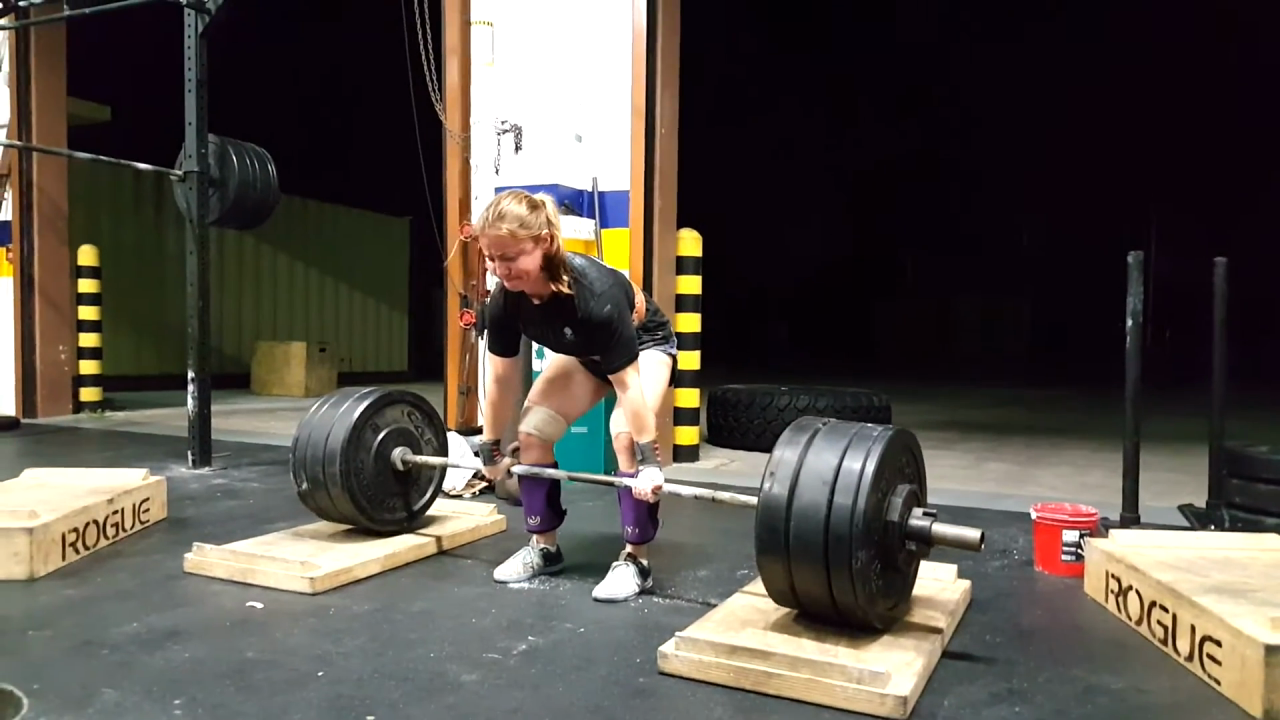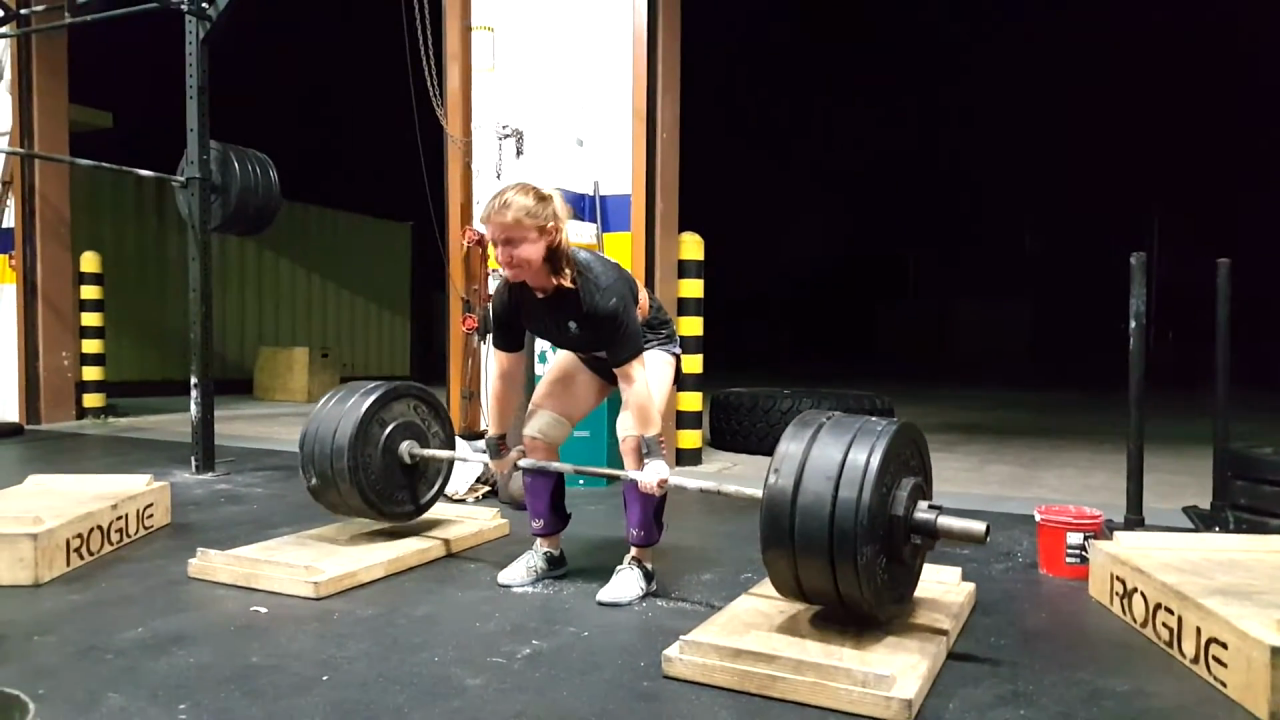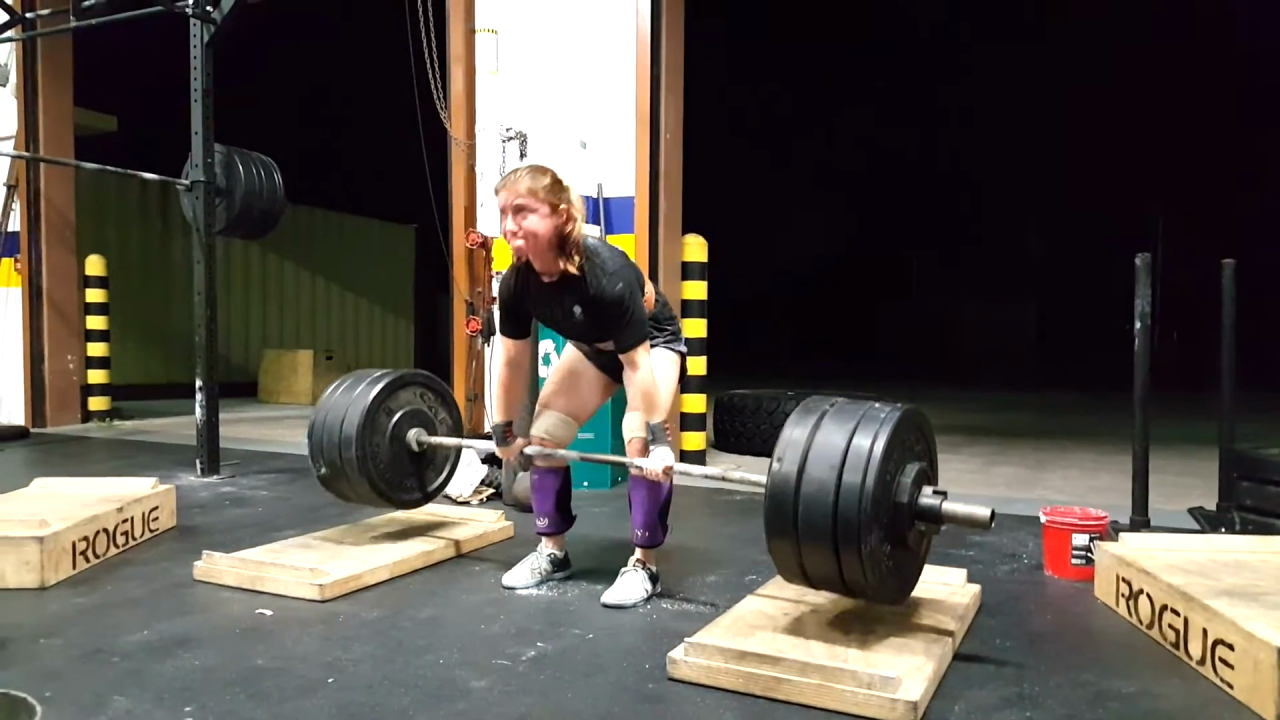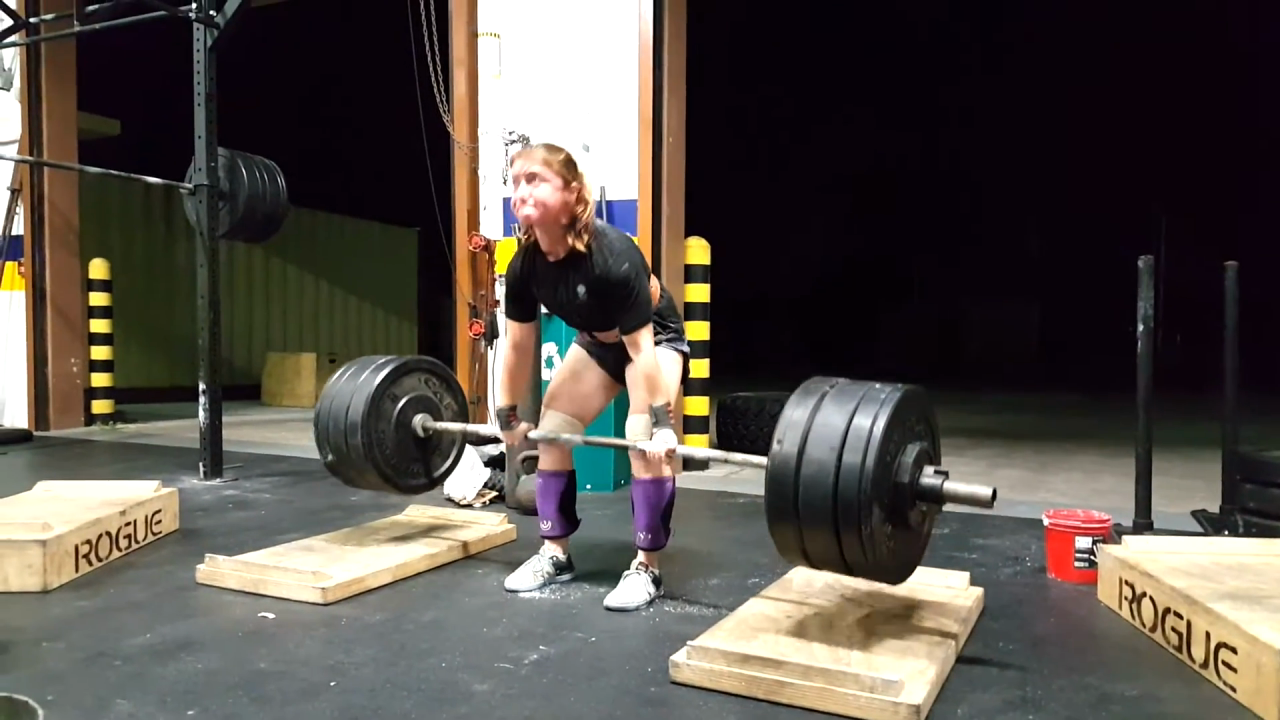
dt=0.2s
person 1, frame 1
left shoulder: (596, 294)
right shoulder: (505, 302)
left elbow: (627, 387)
right elbow: (502, 380)
left wrist: (650, 463)
right wrist: (491, 449)
left hip: (643, 342)
right hip: (583, 352)
left knee: (626, 436)
right knee: (532, 431)
left ankle: (635, 560)
right ankle: (543, 546)
person 1, frame 2
left shoulder: (600, 288)
right shoulder: (509, 296)
left elbow: (632, 379)
right elbow: (506, 374)
left wrist: (654, 457)
right wrist: (497, 443)
left hip: (647, 343)
right hip: (586, 350)
left knee: (633, 441)
right knee: (536, 435)
left ankle: (639, 564)
right ankle: (546, 550)
person 1, frame 3
left shoulder: (607, 274)
right shoulder: (517, 283)
left elbow: (637, 365)
right elbow: (513, 361)
left wrist: (659, 442)
right wrist: (504, 431)
left hip: (653, 340)
right hip: (592, 345)
left knee: (640, 443)
right knee: (545, 434)
left ankle: (643, 565)
right ankle: (551, 552)
person 1, frame 4
left shoulder: (613, 257)
right shoulder: (524, 265)
left elbow: (641, 348)
right elbow: (519, 345)
left wrist: (663, 426)
right wrist: (508, 415)
left hip: (656, 336)
right hip: (596, 342)
left knee: (644, 445)
right knee: (549, 437)
left ankle: (646, 569)
right ankle: (554, 555)
